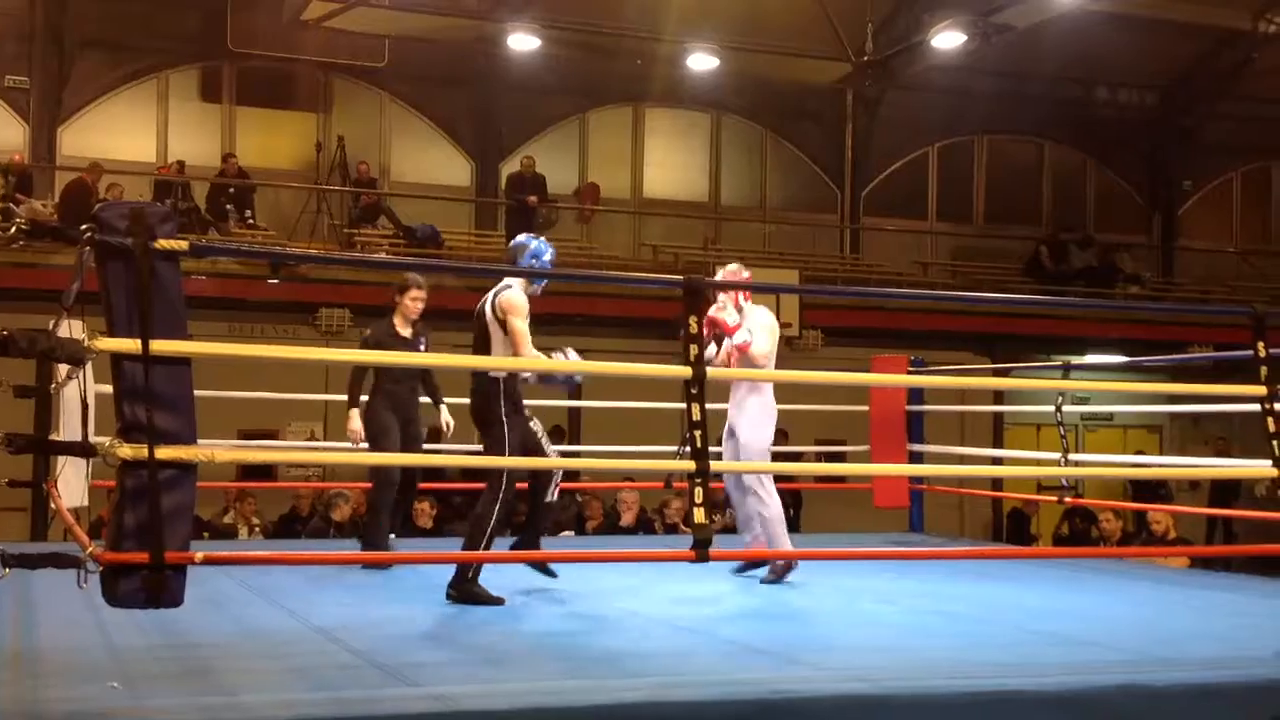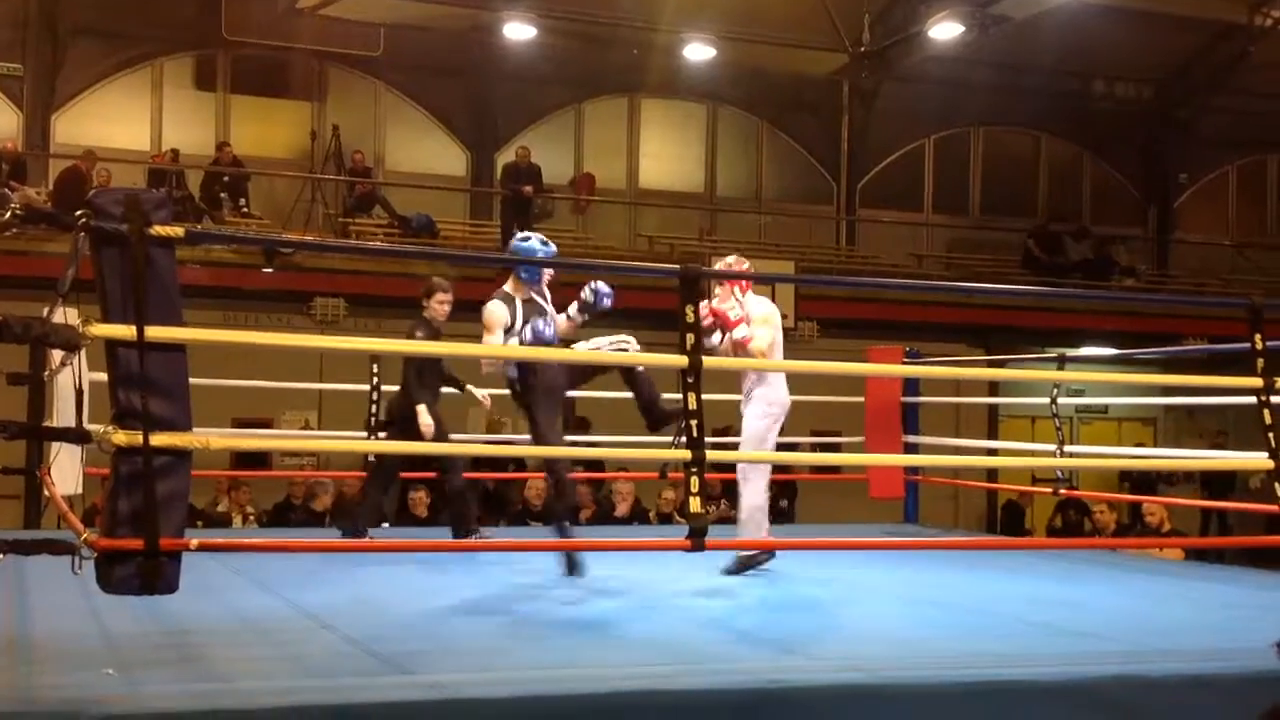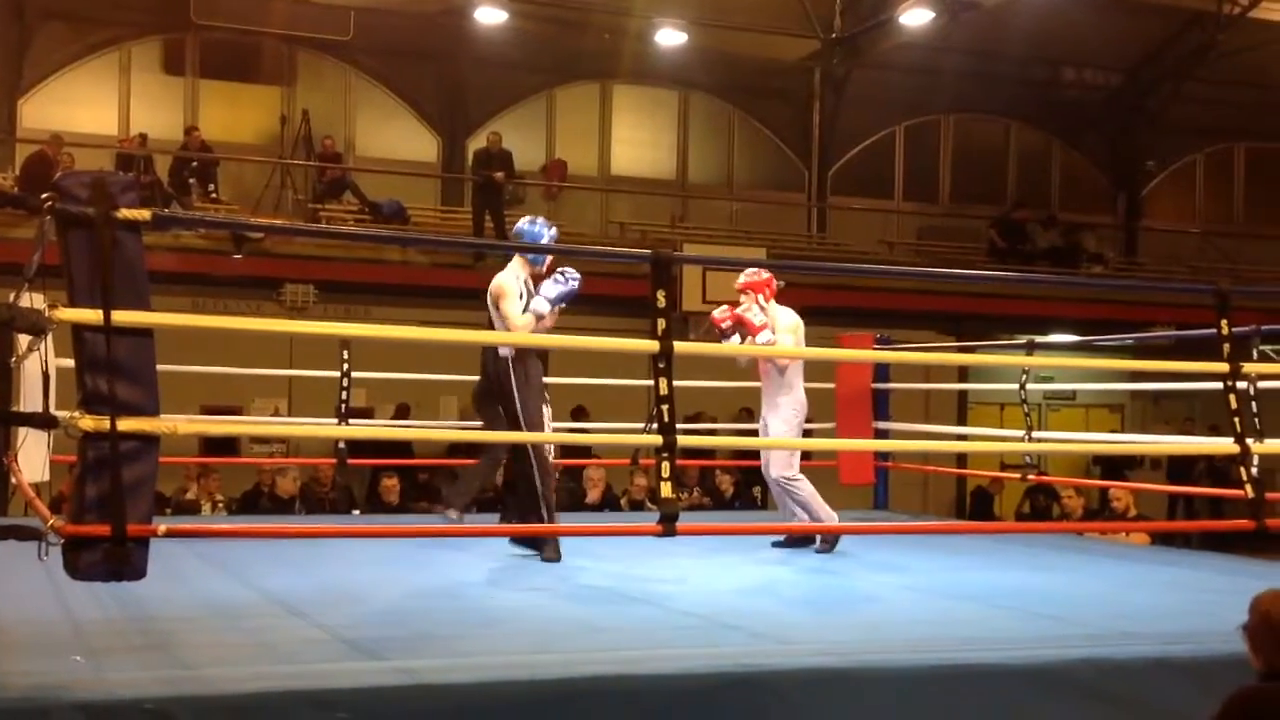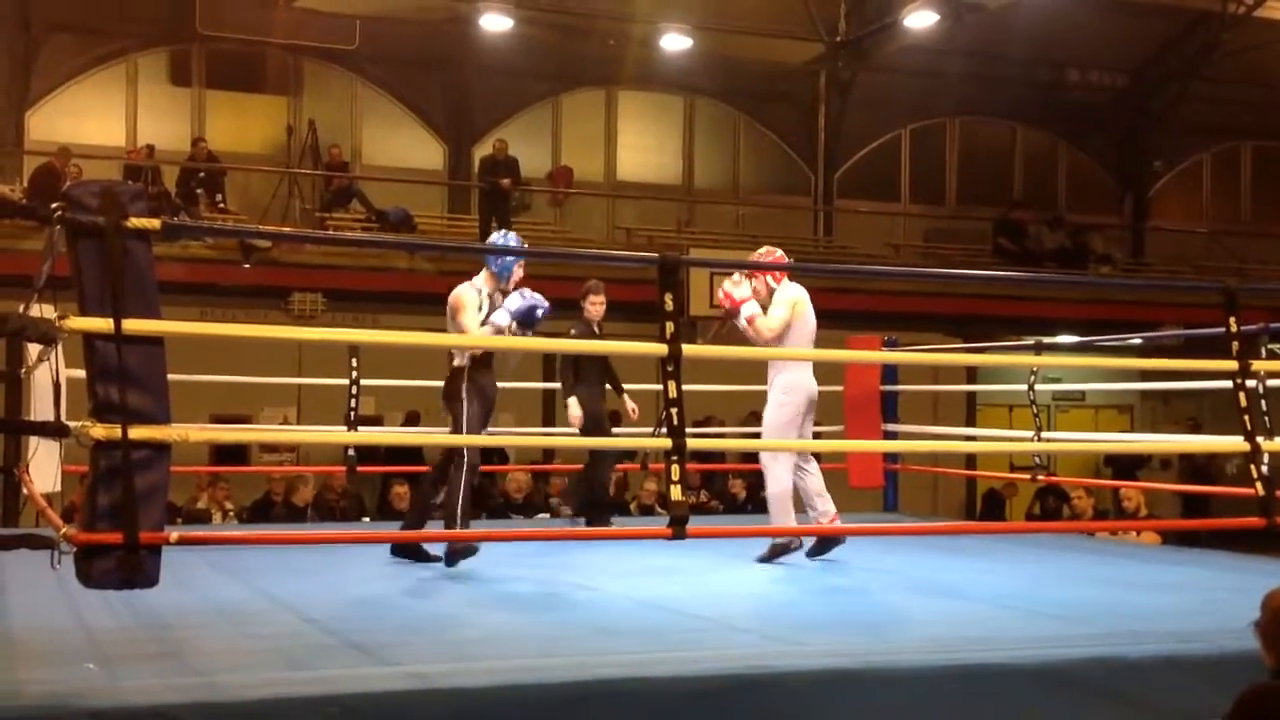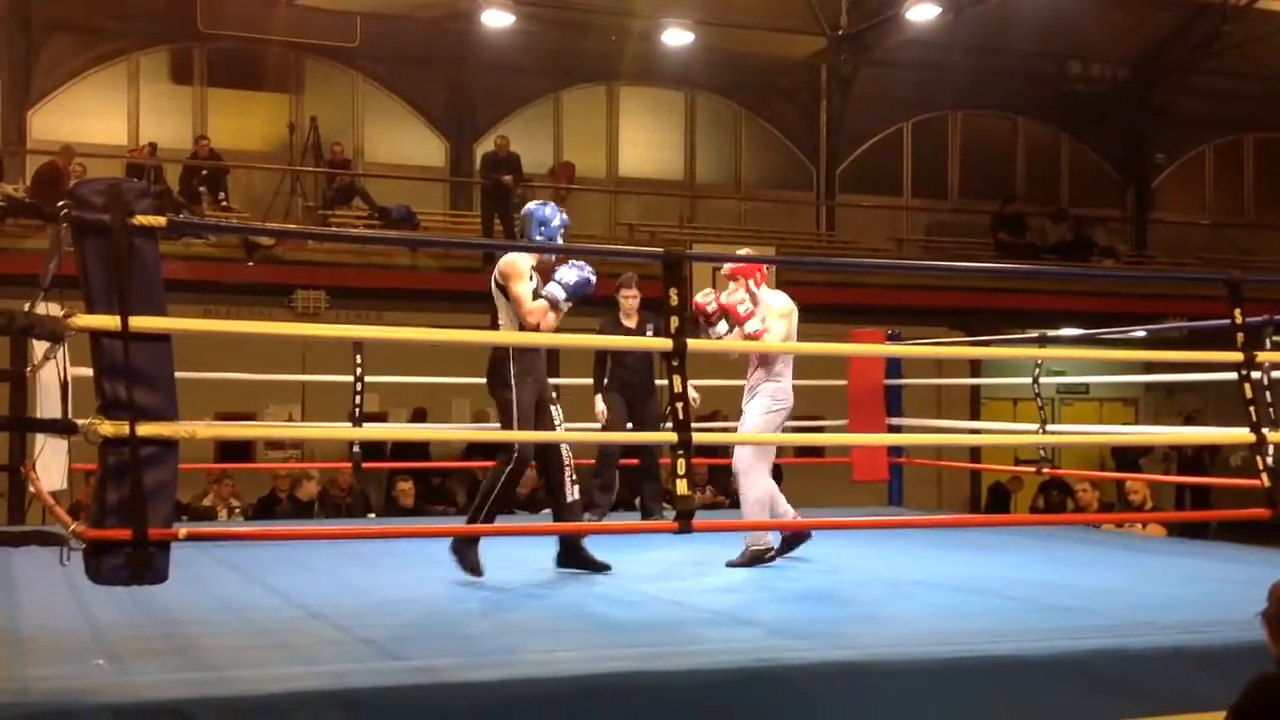
dt=0.7s
person 1, frame 1
left shoulder: (494, 296)
right shoulder: (514, 297)
right elbow: (525, 354)
left wrist: (550, 364)
right wrist: (561, 364)
left hip: (500, 396)
right hip: (498, 399)
left knee: (548, 464)
right knee: (499, 488)
left ankle: (528, 542)
right ankle: (463, 581)
person 1, frame 2
left shoulder: (538, 294)
right shoulder: (496, 310)
right elbow: (490, 361)
left wrist: (582, 308)
right wrist: (524, 342)
left hip: (559, 368)
right hip: (533, 387)
left knee: (623, 345)
right knee: (557, 466)
left ankle: (653, 414)
person 1, frame 3
left shoulder: (525, 282)
right shoulder: (505, 281)
left elbow: (539, 328)
right elbow: (519, 331)
left wrist: (558, 299)
right wrist: (546, 299)
left hip: (529, 370)
right hip: (510, 372)
right knee: (536, 456)
left ankle: (523, 528)
right ankle: (545, 535)
person 1, frame 4
left shoulder: (497, 297)
right shoulder: (466, 293)
left wrist: (524, 321)
right wrist: (506, 314)
left hip: (485, 385)
right hip: (465, 383)
left knee: (452, 461)
right knee: (467, 458)
left ankle: (407, 539)
right ankle: (455, 539)
person 1, frame 5
left shoulder: (531, 271)
right shoulder: (513, 263)
right elbow: (530, 317)
left wrist: (566, 296)
right wrist: (559, 287)
left hip: (533, 368)
right hip: (511, 367)
left knee: (558, 456)
right knee: (520, 453)
left ankle: (571, 547)
right ankle: (469, 536)
person 2, frame 1
left shoulder: (761, 317)
right shoulder: (735, 322)
left elbow: (761, 359)
right elbow: (720, 366)
left wrist: (732, 328)
right wrist: (706, 340)
left hip: (757, 408)
right hip: (736, 409)
left knee: (755, 481)
right knee: (734, 483)
left ankle: (782, 555)
right ankle: (756, 547)
person 2, frame 2
left shoulder: (760, 307)
right shoulder: (745, 312)
left elbow: (759, 353)
right elbow: (725, 357)
left wrist: (732, 323)
right wrist: (709, 329)
left hip: (767, 396)
right hip: (757, 397)
left knee: (750, 470)
right knee: (752, 471)
left ankle: (751, 547)
right ankle: (760, 542)
person 2, frame 3
left shoulder: (785, 319)
right shoulder: (762, 319)
left elbow: (783, 359)
left wrist: (758, 330)
right wrist: (729, 332)
left hip: (787, 404)
right hip: (770, 404)
left knee: (783, 472)
right knee: (771, 472)
left ankle: (828, 523)
person 2, frame 4
left shoulder: (789, 293)
right shoulder: (789, 298)
left elbow: (767, 334)
right elbow: (759, 338)
left wrist: (745, 303)
right wrist: (737, 307)
left hip: (790, 385)
right hip: (801, 386)
left knee: (774, 458)
right knee: (801, 458)
left ankle: (786, 535)
right ankle: (828, 524)
person 2, frame 5
left shoulder: (778, 302)
right shoulder: (752, 306)
left elbow: (771, 348)
left wrist: (744, 316)
right wrist: (713, 318)
left hip: (772, 393)
right hip: (756, 394)
left knee: (748, 465)
right knee: (752, 468)
left ankle: (759, 544)
right ankle: (793, 528)
person 3, frame 1
left shoulder: (421, 335)
right shoulder: (378, 332)
left elbow: (427, 375)
right elbow: (358, 374)
left wrist: (441, 407)
right wrist: (353, 413)
left hip: (410, 412)
right hip: (382, 410)
left knee: (409, 480)
right knee: (387, 477)
left ankle: (379, 540)
right ankle: (373, 549)
person 3, frame 2
left shoulder: (433, 331)
right shoulder: (420, 332)
left elbow: (438, 373)
right elbow: (410, 376)
left wrist: (470, 388)
right wrist: (421, 410)
left hip: (403, 407)
right hip: (412, 407)
left knee: (386, 469)
right knee: (450, 465)
left ankle: (355, 528)
right ankle: (465, 530)
person 3, frame 3
left shoulder: (515, 321)
right shoulder: (502, 320)
right elbow: (493, 362)
right wrist: (514, 395)
left hip: (505, 393)
right hip: (495, 393)
left knee: (518, 452)
right knee: (496, 451)
left ankle: (513, 513)
right ankle: (454, 503)
person 3, frame 4
left shoulder: (597, 330)
right shoulder: (578, 331)
right elbow: (565, 370)
left wrist: (624, 397)
right wrist: (571, 401)
left hip: (597, 400)
right hip: (586, 401)
left knee: (602, 458)
right knee: (603, 458)
right ankle: (598, 517)
person 3, frame 5
left shoulder: (653, 323)
right shoulder: (607, 326)
right elbow: (600, 365)
left wrist: (687, 385)
right wrist: (597, 397)
left hip: (646, 394)
right hip: (617, 392)
left knee: (649, 453)
right knee: (609, 449)
left ankle: (652, 510)
right ankle: (596, 507)
